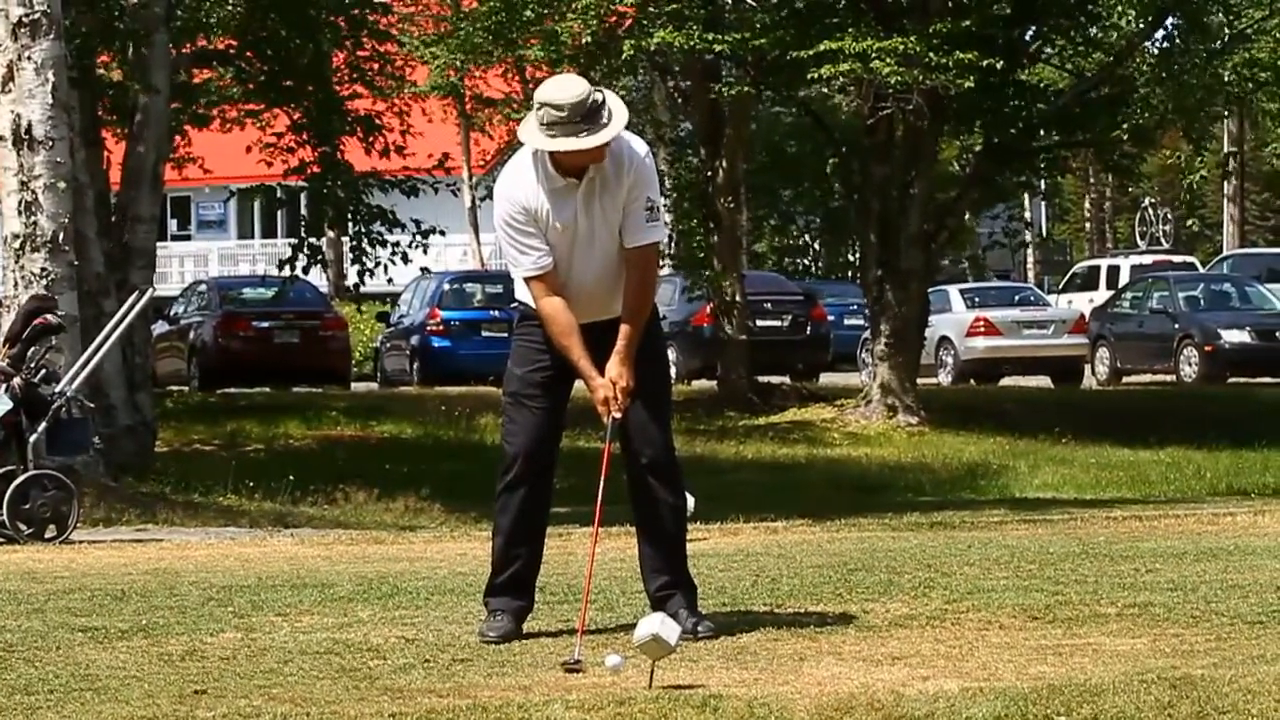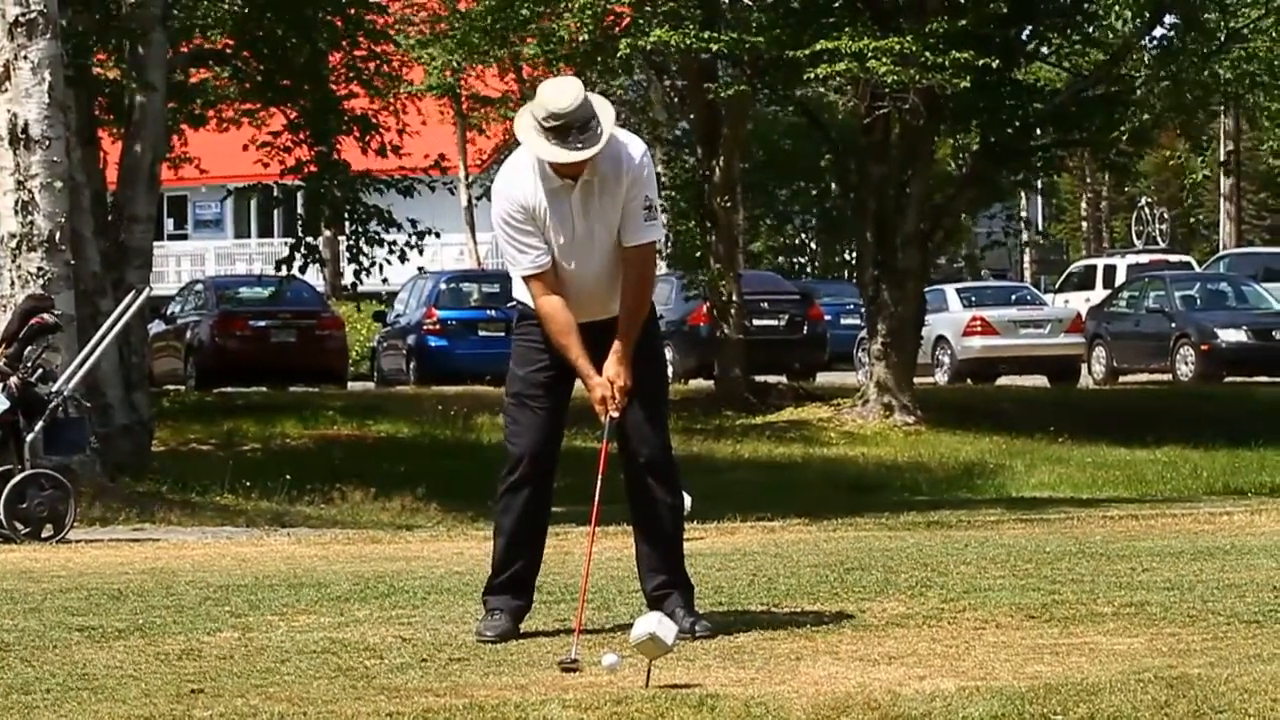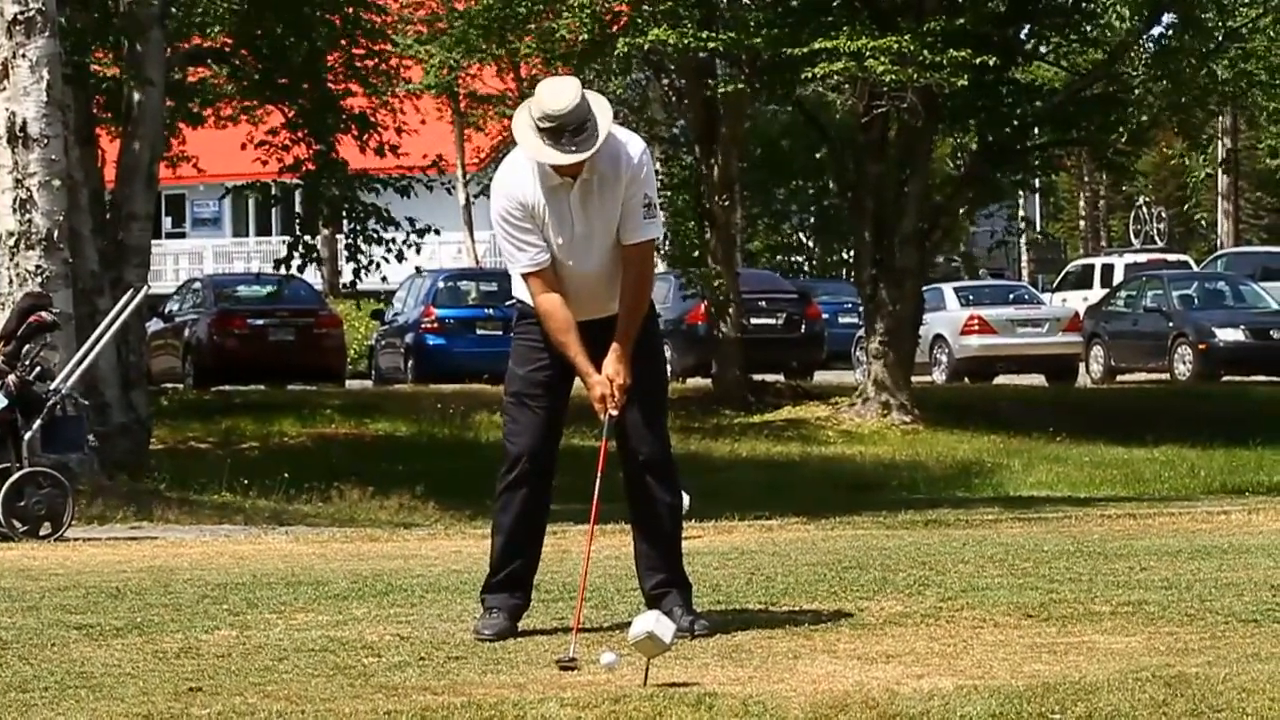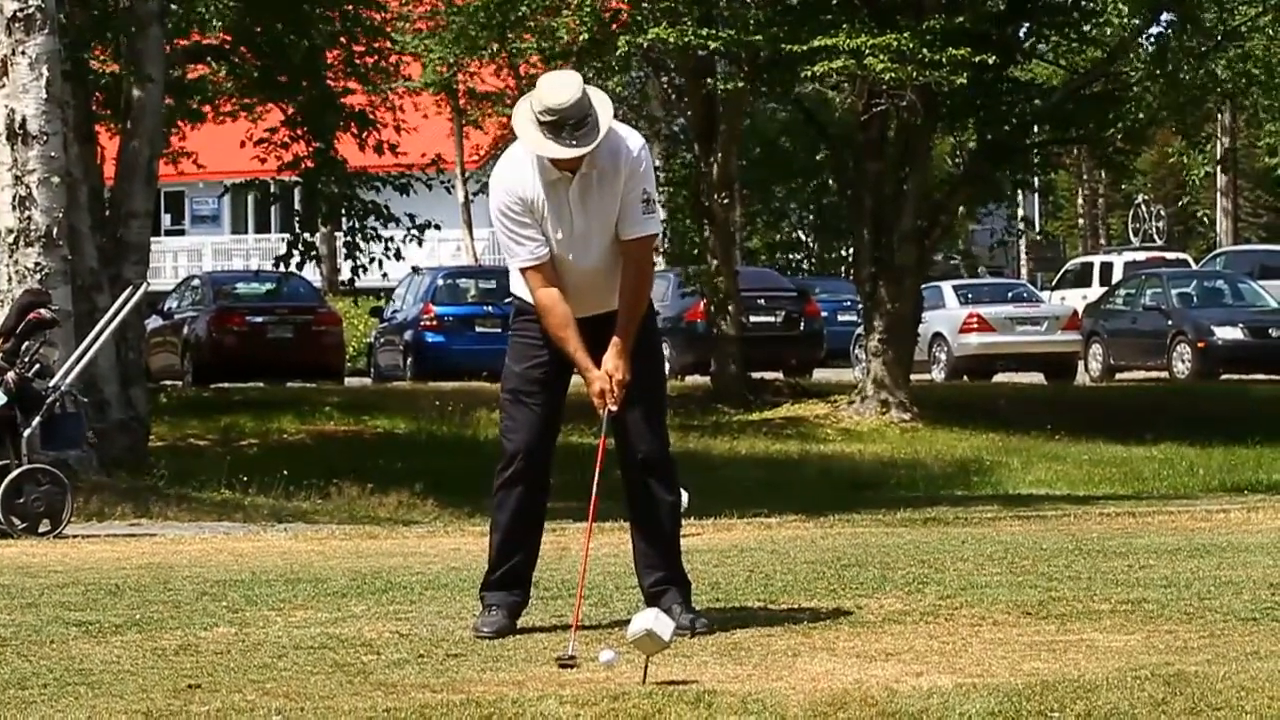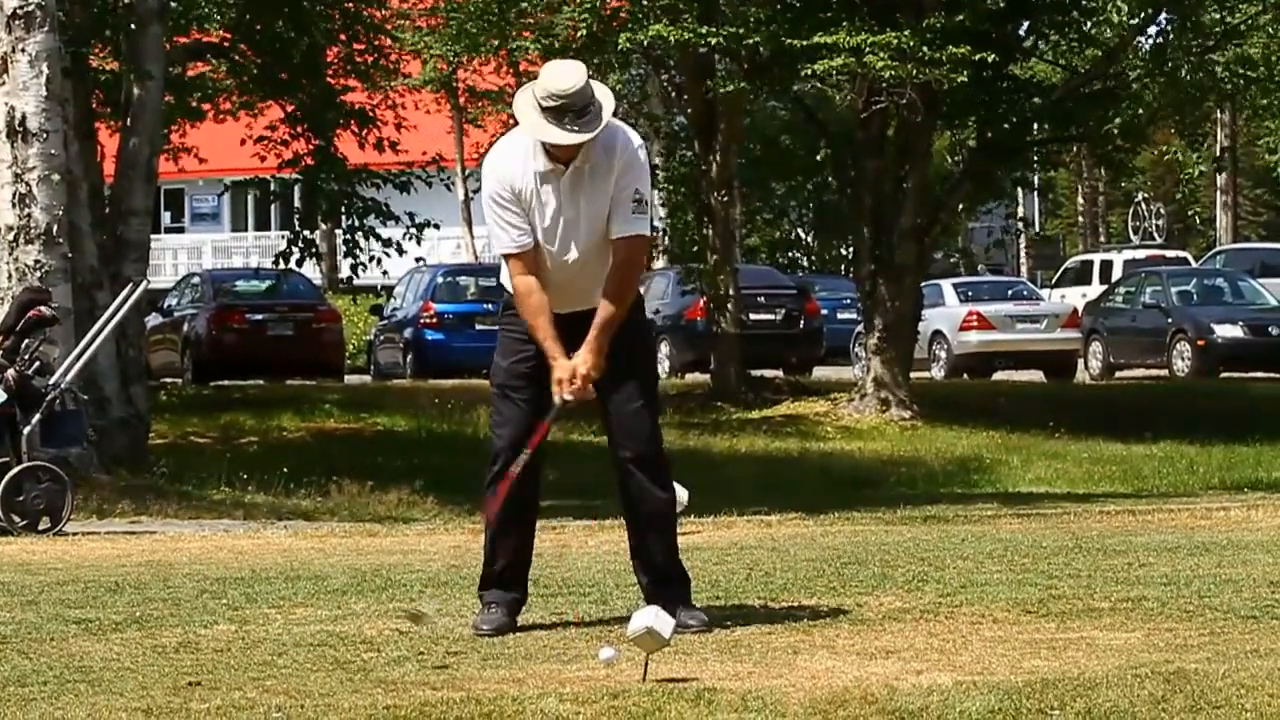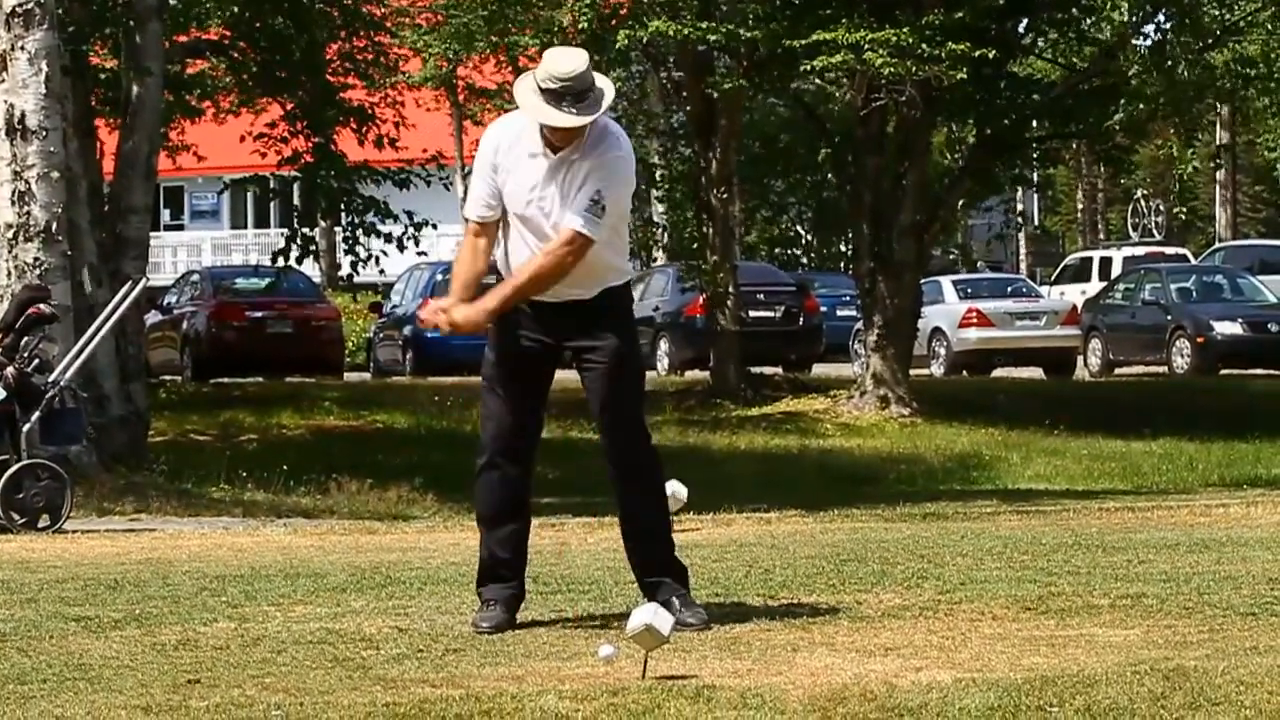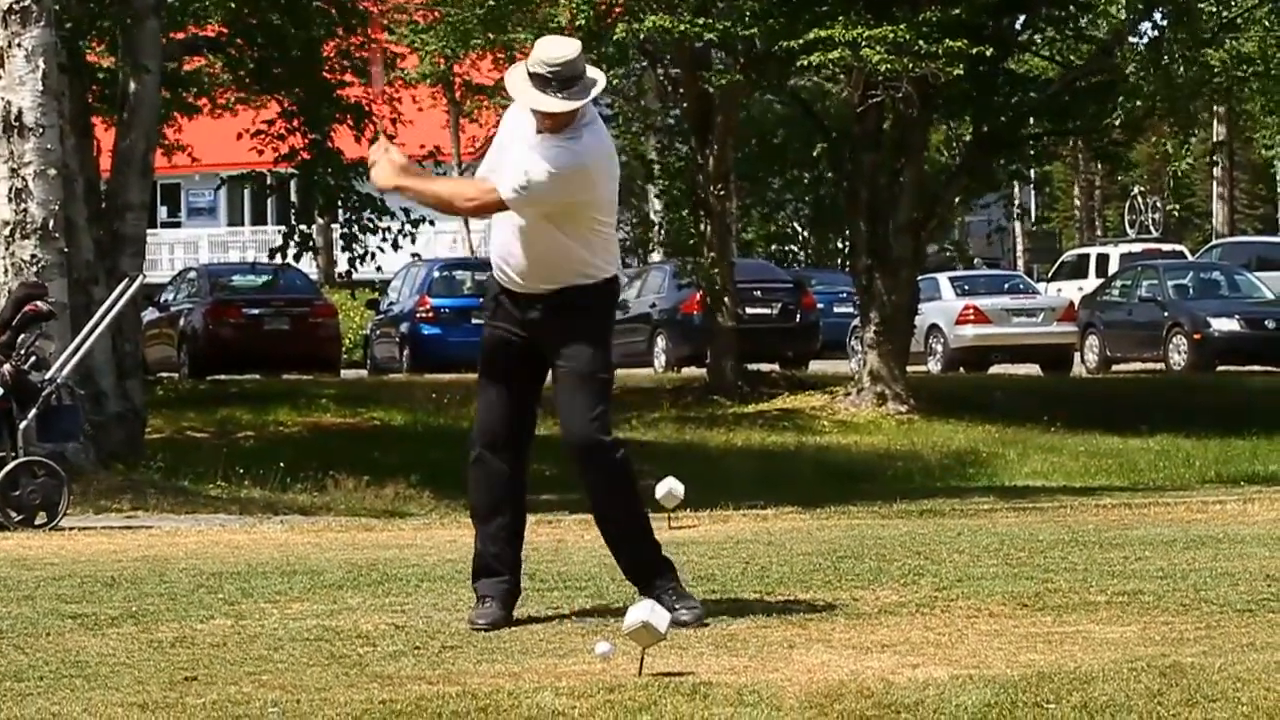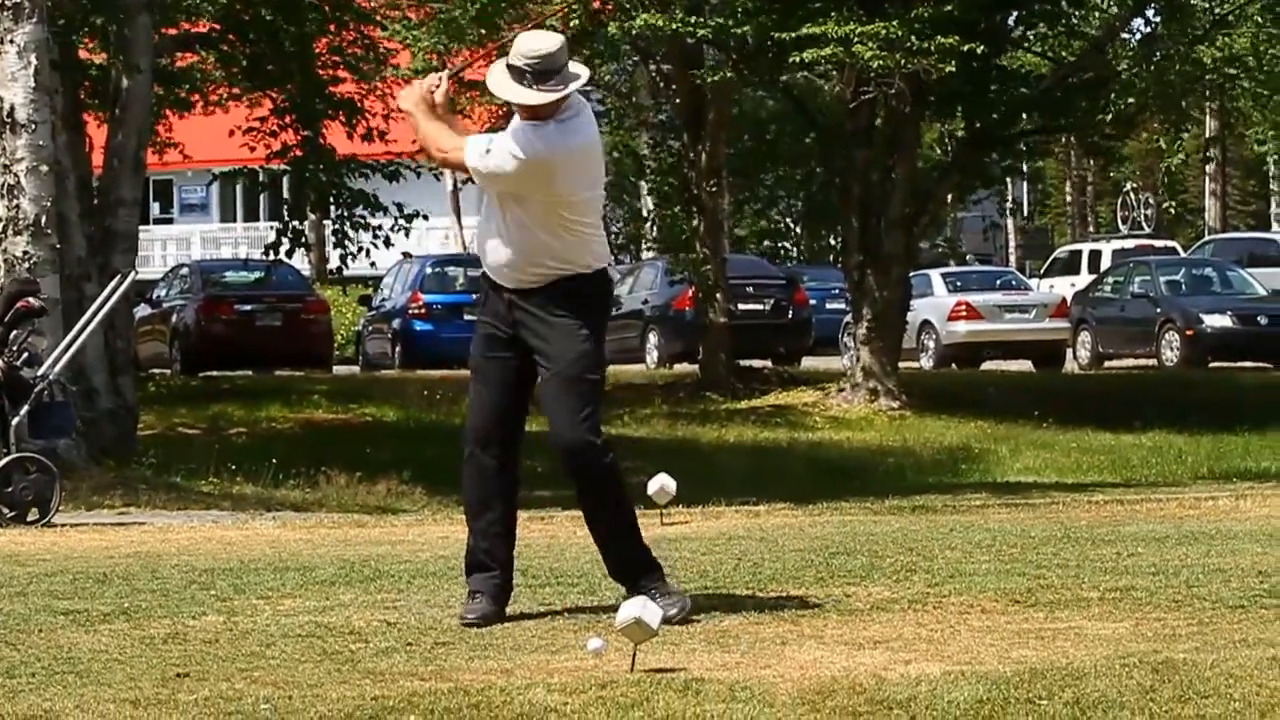
dt=0.2s
person 1, frame 1
left shoulder: (633, 158)
right shoulder: (516, 187)
left elbow: (643, 262)
right elbow: (546, 293)
left wrist: (623, 356)
right wrist: (591, 376)
left hip: (627, 320)
right hip: (545, 325)
left knee: (654, 458)
right knee: (524, 458)
left ankle: (675, 598)
right ankle: (506, 603)
person 1, frame 2
left shoulder: (630, 157)
right shoulder: (514, 186)
left elbow: (640, 263)
right elbow: (544, 291)
left wrist: (620, 355)
right wrist: (588, 375)
left hip: (626, 319)
right hip: (545, 324)
left knee: (651, 457)
right knee: (526, 458)
left ankle: (671, 597)
right ankle: (505, 602)
person 1, frame 3
left shoulder: (630, 155)
right shoulder: (513, 183)
left elbow: (639, 260)
right elbow: (544, 288)
left wrist: (620, 353)
right wrist: (588, 372)
left hip: (626, 317)
right hip: (544, 323)
left knee: (650, 457)
right knee: (526, 457)
left ankle: (669, 596)
right ankle: (503, 599)
person 1, frame 4
left shoulder: (629, 151)
right shoulder: (511, 178)
left elbow: (639, 257)
right elbow: (542, 285)
left wrist: (619, 351)
right wrist: (587, 369)
left hip: (622, 314)
right hip: (541, 320)
left knee: (648, 455)
right knee: (522, 455)
left ankle: (669, 593)
right ankle: (502, 597)
person 1, frame 5
left shoulder: (625, 150)
right shoulder: (505, 164)
left elbow: (630, 257)
right elbow: (523, 272)
left wrist: (596, 348)
right wrist: (556, 358)
left hip: (613, 312)
right hip: (536, 315)
left knee: (641, 452)
right knee: (511, 452)
left ankle: (668, 592)
right ankle: (501, 595)
person 1, frame 6
left shoulder: (609, 154)
right shoulder: (500, 138)
left elbow: (567, 252)
right elbow: (480, 230)
left wrist: (488, 308)
right wrist: (459, 298)
left hip: (599, 308)
right hip: (522, 311)
left knee: (629, 446)
right knee: (500, 450)
left ankle: (666, 586)
right ankle: (499, 592)
person 1, frame 7
left shoulder: (578, 153)
right shoulder: (522, 120)
left elbow: (481, 200)
right elbow: (483, 183)
left wrist: (401, 182)
right wrist: (411, 168)
left hip: (575, 305)
right hip: (512, 300)
left knee: (589, 441)
right knee: (493, 445)
left ankle: (657, 580)
right ankle: (495, 587)
person 1, frame 8
left shoulder: (560, 139)
right shoulder: (535, 115)
left elbow: (455, 153)
right elbow: (473, 152)
left wrist: (417, 111)
right wrist: (433, 108)
left hip: (569, 299)
right hip: (504, 294)
left knee: (576, 440)
right knee: (485, 438)
left ankle: (643, 578)
right ankle: (488, 583)
